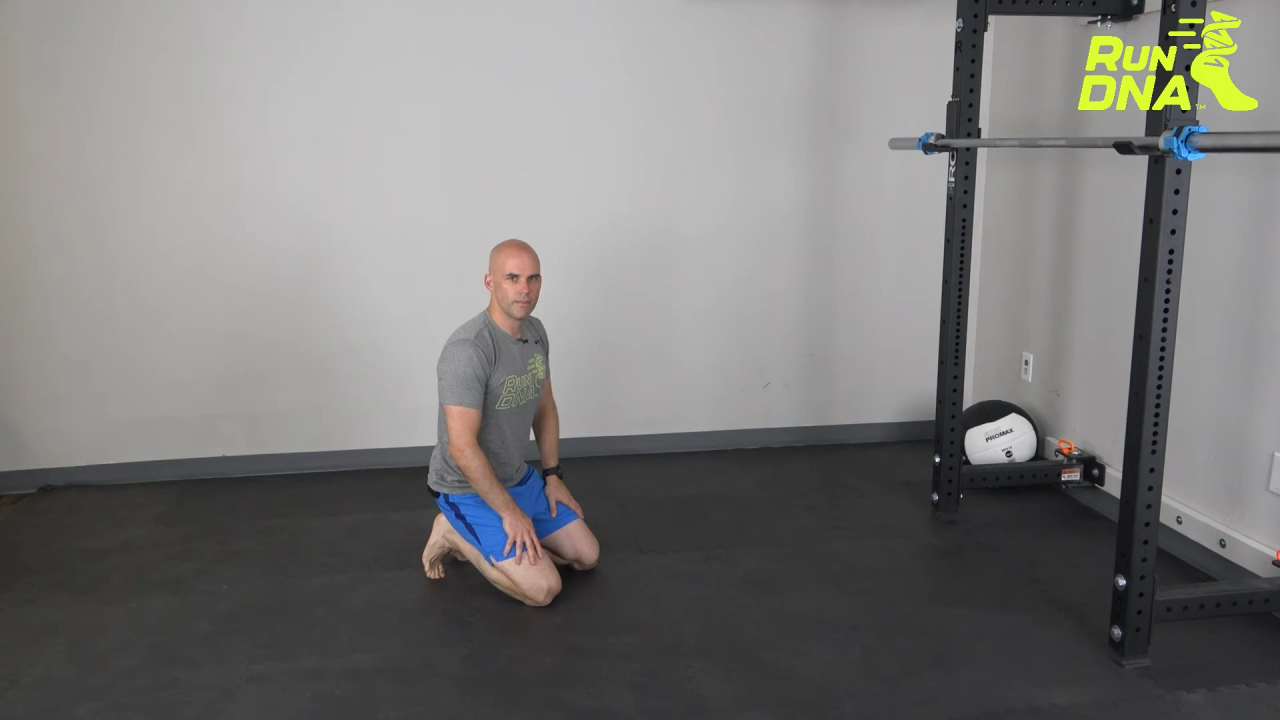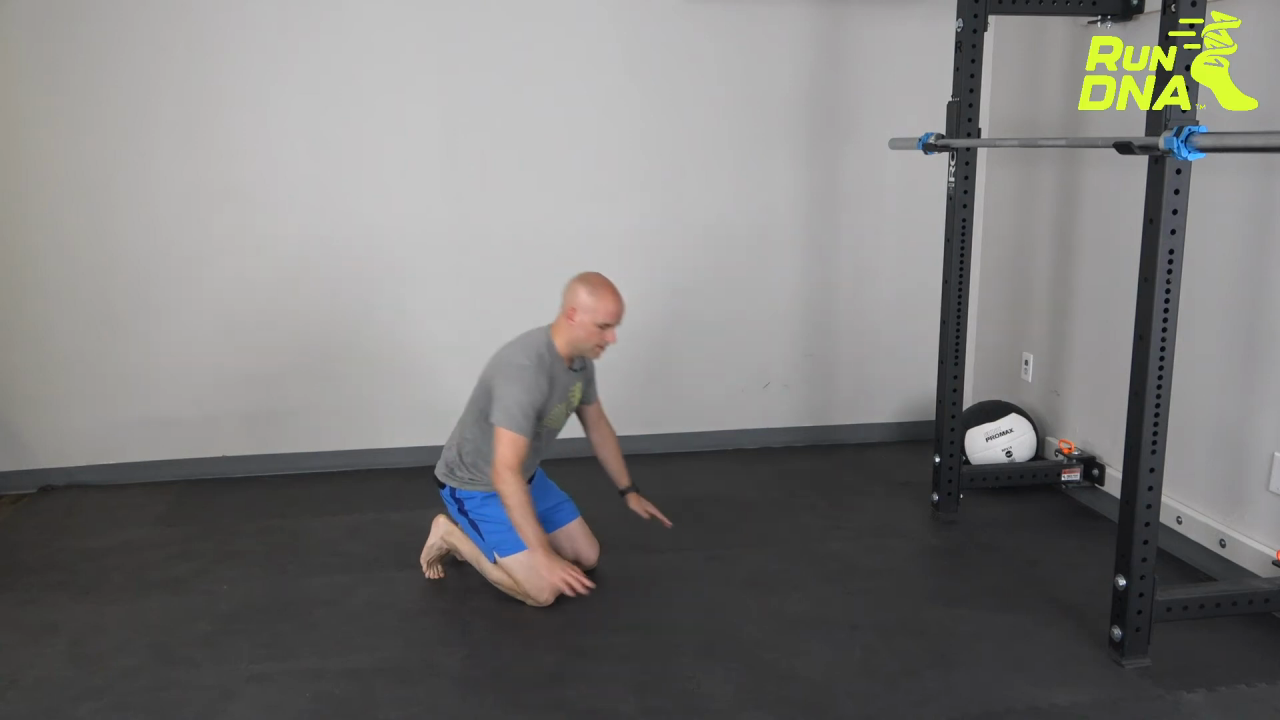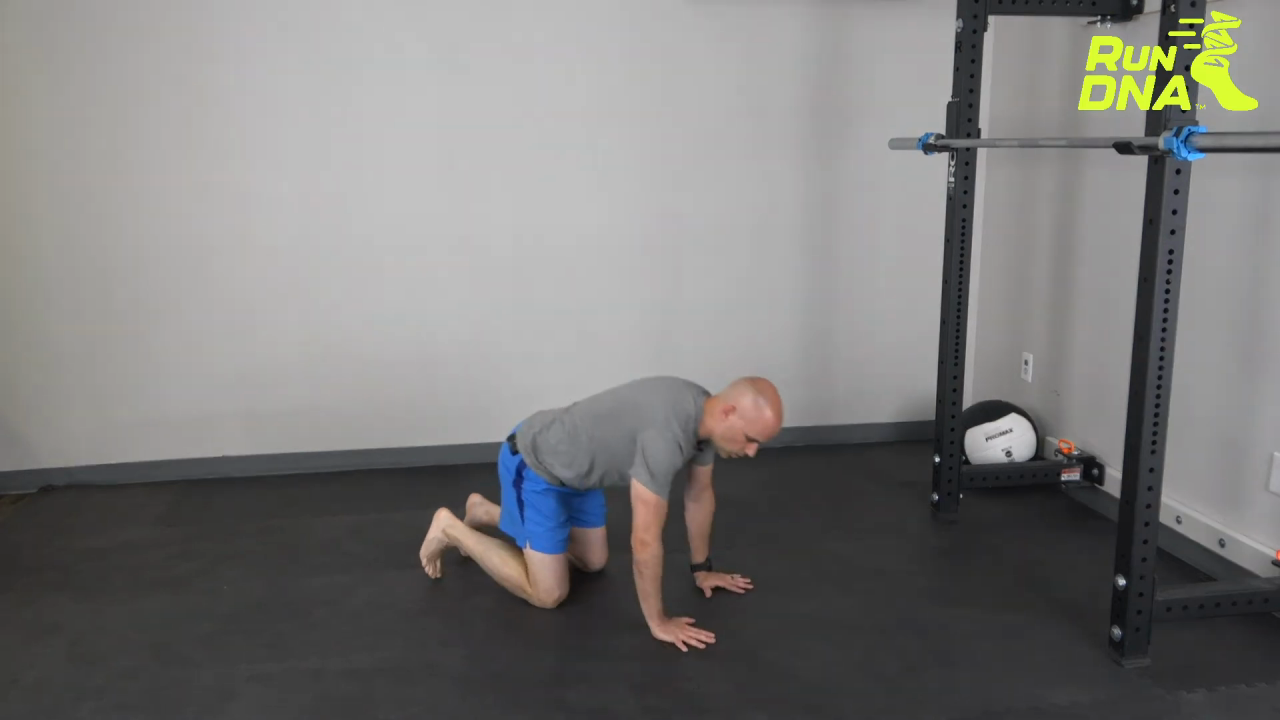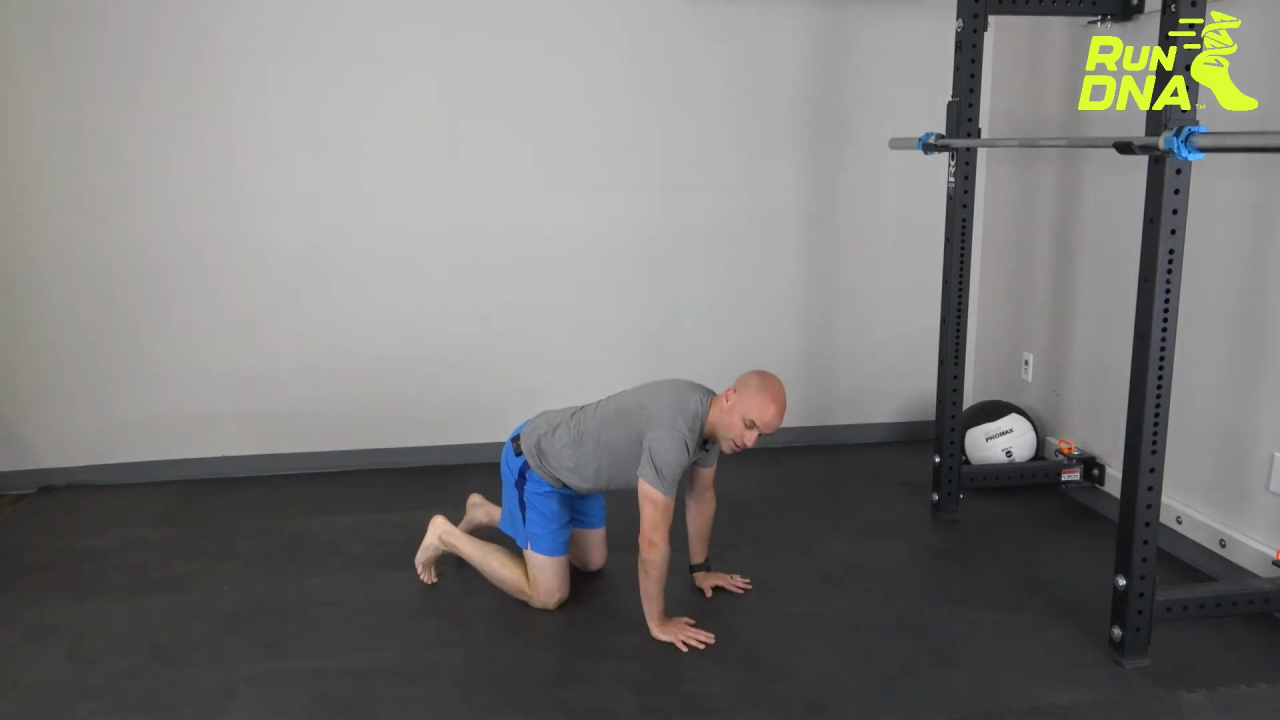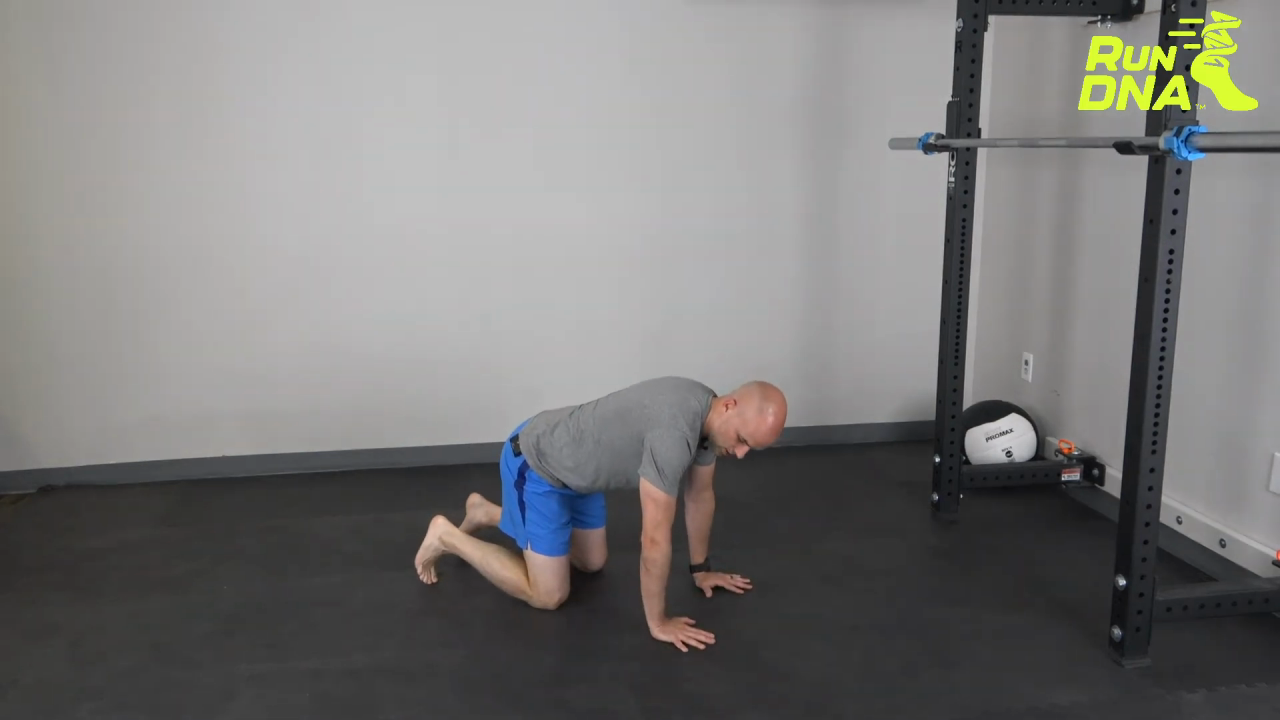
dt=1s
person 1, frame 1
left shoulder: (536, 332)
right shoulder: (468, 350)
left elbow: (545, 408)
right elbow: (463, 448)
left wrist: (553, 476)
right wrist: (510, 512)
left hip: (519, 477)
right hip: (469, 490)
left knee: (586, 556)
right knee: (543, 589)
left ankle: (483, 538)
right ankle: (455, 534)
person 1, frame 2
left shoulder: (580, 358)
right shoulder: (524, 370)
left elbow: (598, 426)
right elbow: (505, 472)
left wrist: (628, 490)
right wrist: (541, 556)
left hip: (524, 477)
right hip: (477, 487)
left knee: (587, 556)
right knee: (545, 589)
left ankle: (501, 530)
right ankle: (453, 535)
person 1, frame 3
left shoulder: (705, 414)
right shoulder: (667, 434)
left elbow: (699, 494)
right elbow: (645, 541)
left wrist: (702, 568)
right wrist: (658, 621)
left hip: (571, 464)
right hip: (534, 464)
left knee: (593, 563)
right knee: (548, 594)
left ankle: (487, 512)
right ankle: (452, 530)
person 1, frame 4
left shoulder: (711, 417)
right shoulder: (674, 434)
left elbow: (701, 495)
right elbow: (653, 541)
left wrist: (701, 569)
right wrist: (658, 622)
left hip: (573, 465)
right hip: (535, 463)
left knee: (592, 563)
right knee: (548, 595)
left ankle: (487, 513)
right ankle: (446, 537)
person 1, frame 5
left shoulder: (709, 415)
right shoulder: (675, 432)
left elbow: (700, 493)
right elbow: (655, 539)
left wrist: (701, 569)
right wrist: (658, 622)
left hip: (573, 464)
right hip: (535, 463)
left knee: (592, 563)
right knee: (548, 595)
left ankle: (487, 512)
right ankle: (447, 536)
